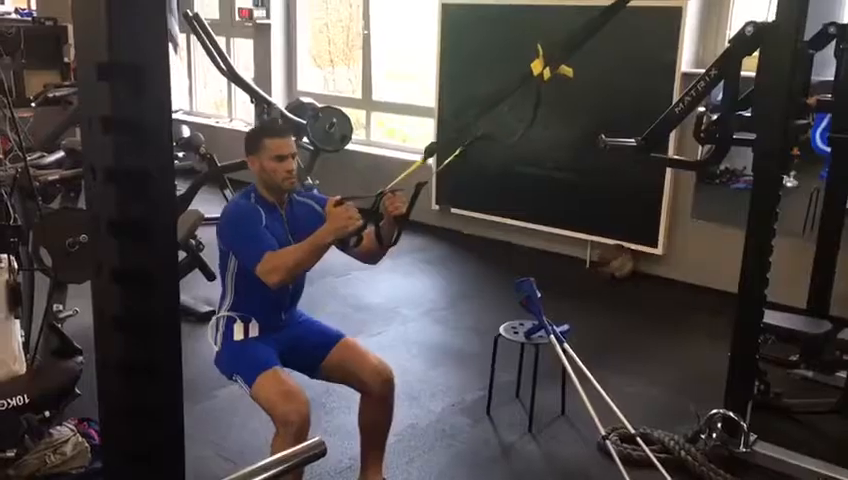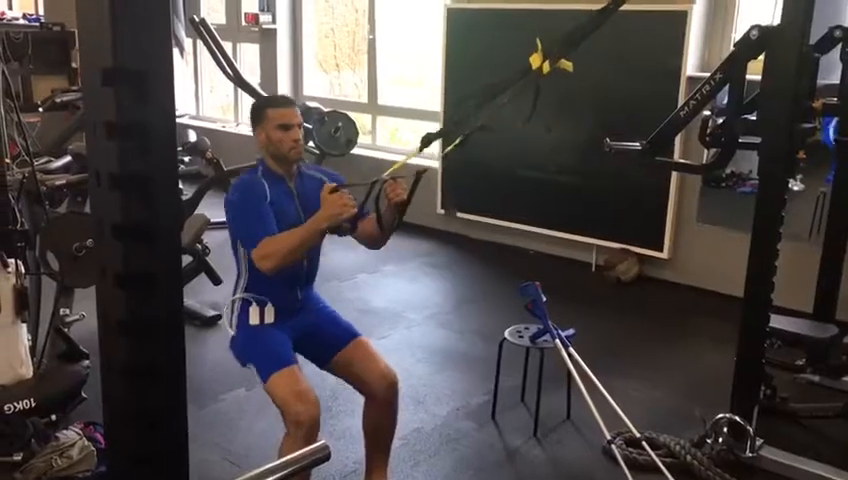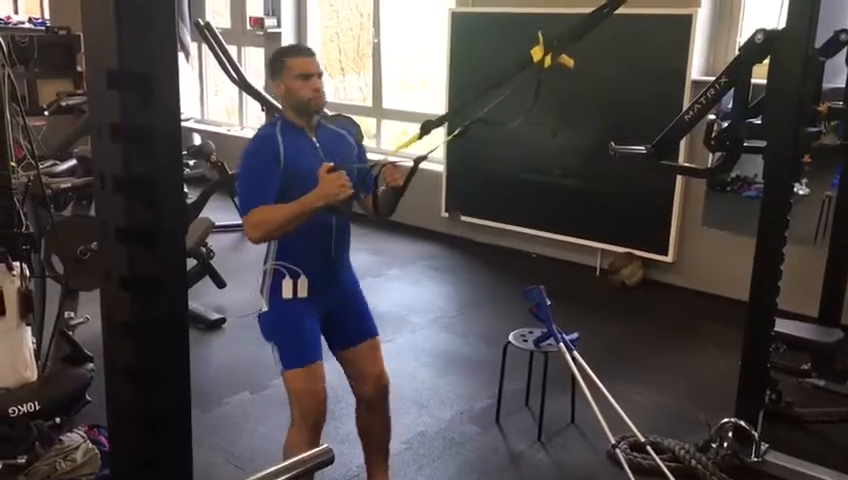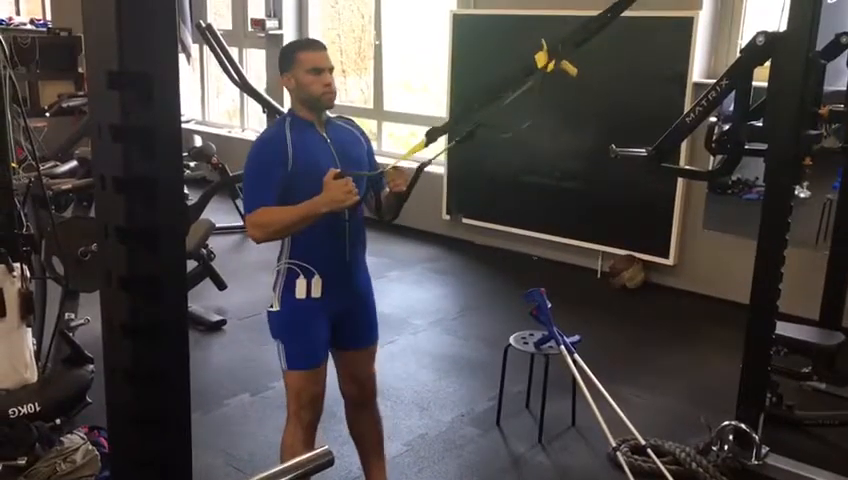
dt=0.4s
person 1, frame 1
left shoulder: (309, 203)
right shoulder: (240, 214)
left elbow: (367, 253)
right elbow: (274, 273)
left wrist: (389, 223)
right wrist: (330, 231)
left hip: (291, 322)
right hip: (243, 333)
left knee: (379, 378)
right knee: (294, 413)
person 1, frame 2
left shoulder: (321, 179)
right shoulder: (247, 191)
left elbow: (371, 238)
right elbow: (268, 259)
left wrist: (392, 209)
right wrist: (324, 219)
left hip: (308, 306)
right hip: (259, 318)
left knee: (384, 384)
right knee: (304, 414)
person 1, frame 3
left shoulder: (343, 139)
right shoulder: (266, 147)
left elbow: (375, 209)
right elbow: (256, 227)
left wrist: (391, 189)
right wrist: (317, 197)
left hip: (341, 281)
right hip: (291, 290)
left knee: (375, 388)
right knee: (310, 411)
person 1, frame 4
left shoulder: (352, 134)
right shoulder: (274, 144)
left elbow: (380, 209)
right elbow: (258, 227)
left wrist: (395, 192)
right wrist: (322, 202)
left hip: (354, 283)
right hip: (303, 289)
left knee: (362, 395)
right knee: (305, 413)
